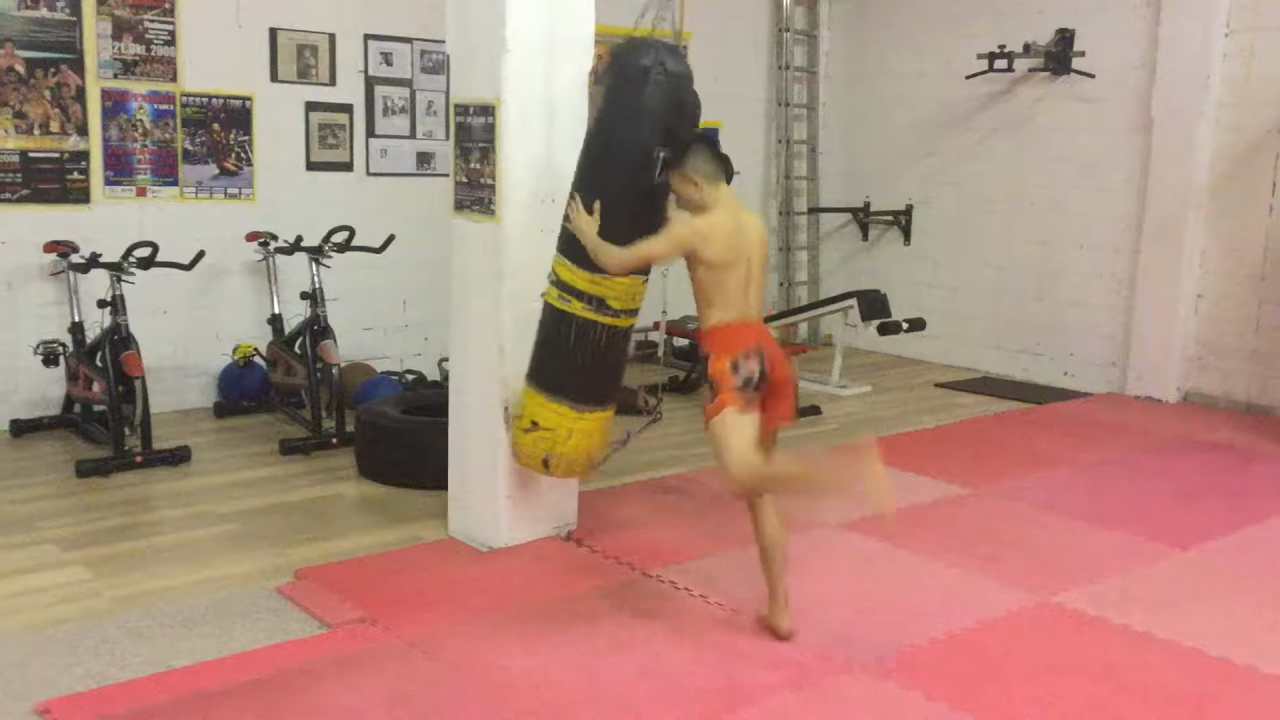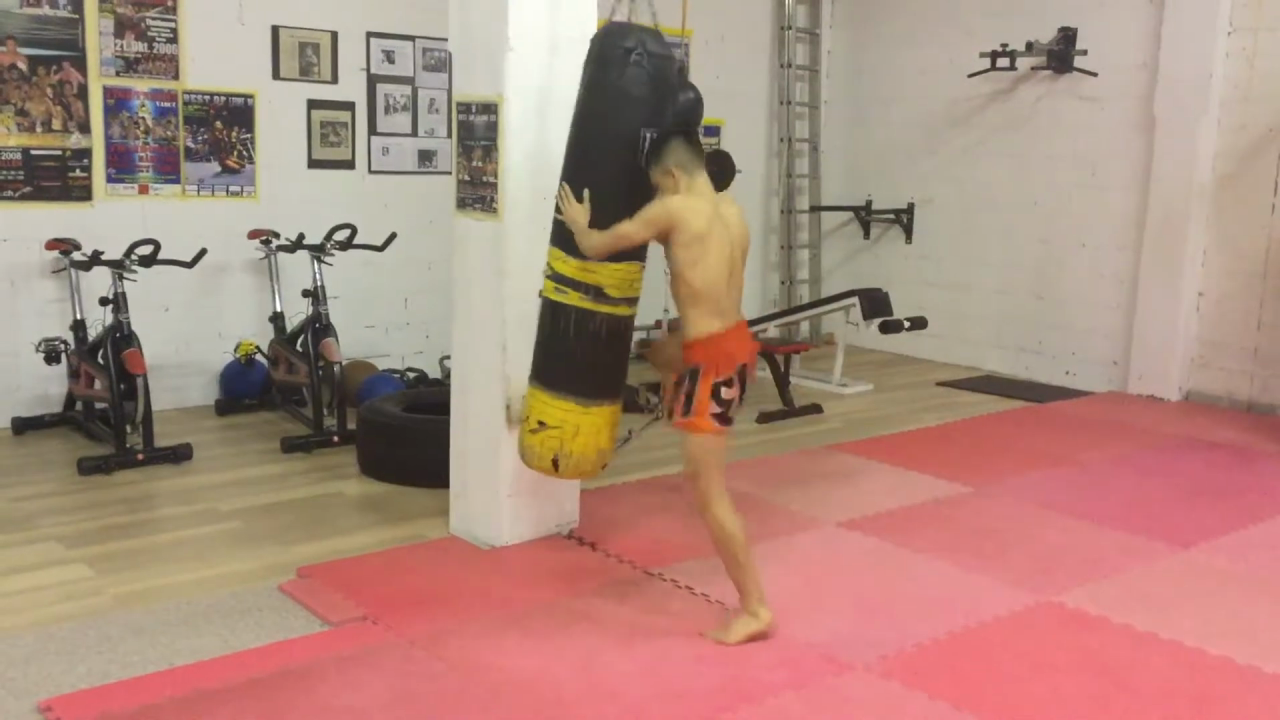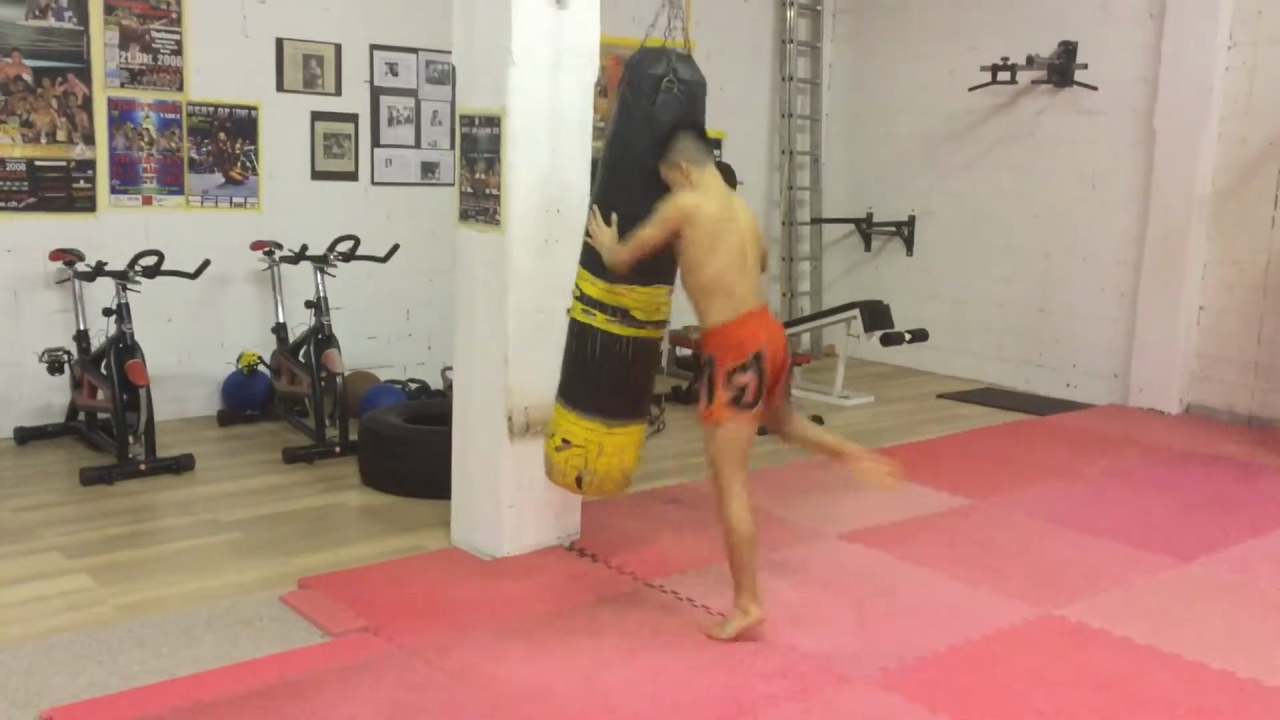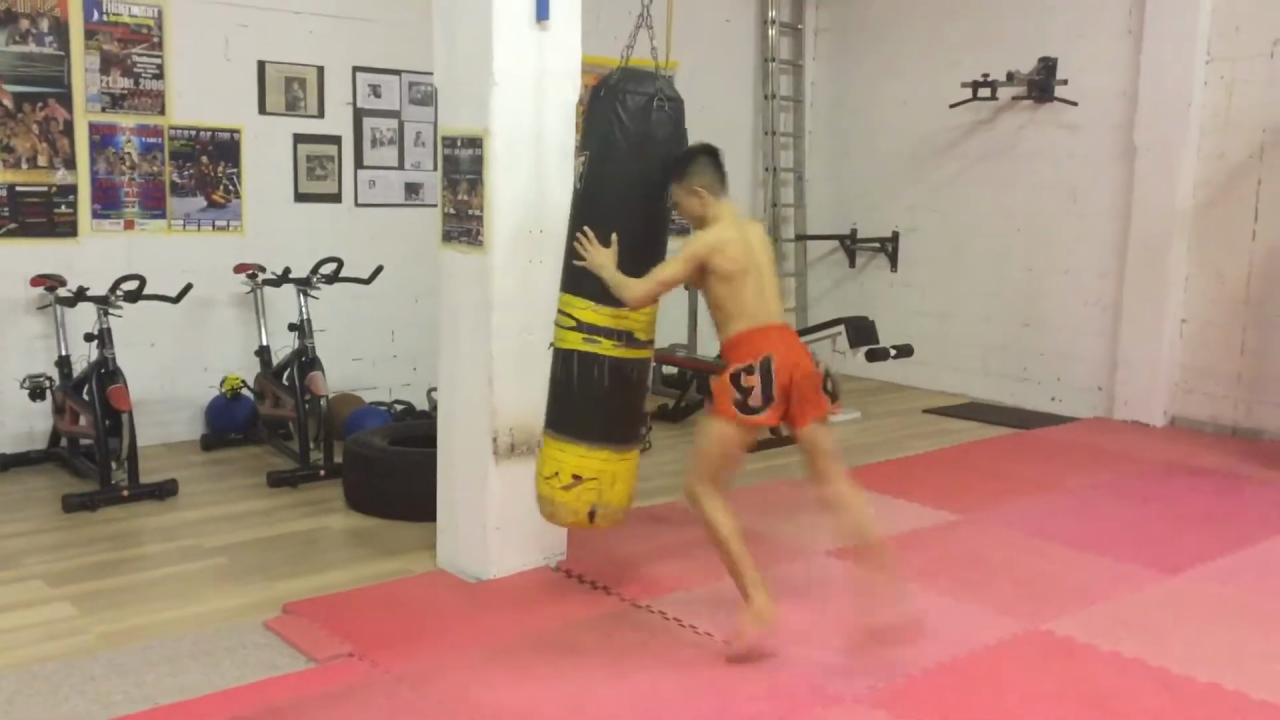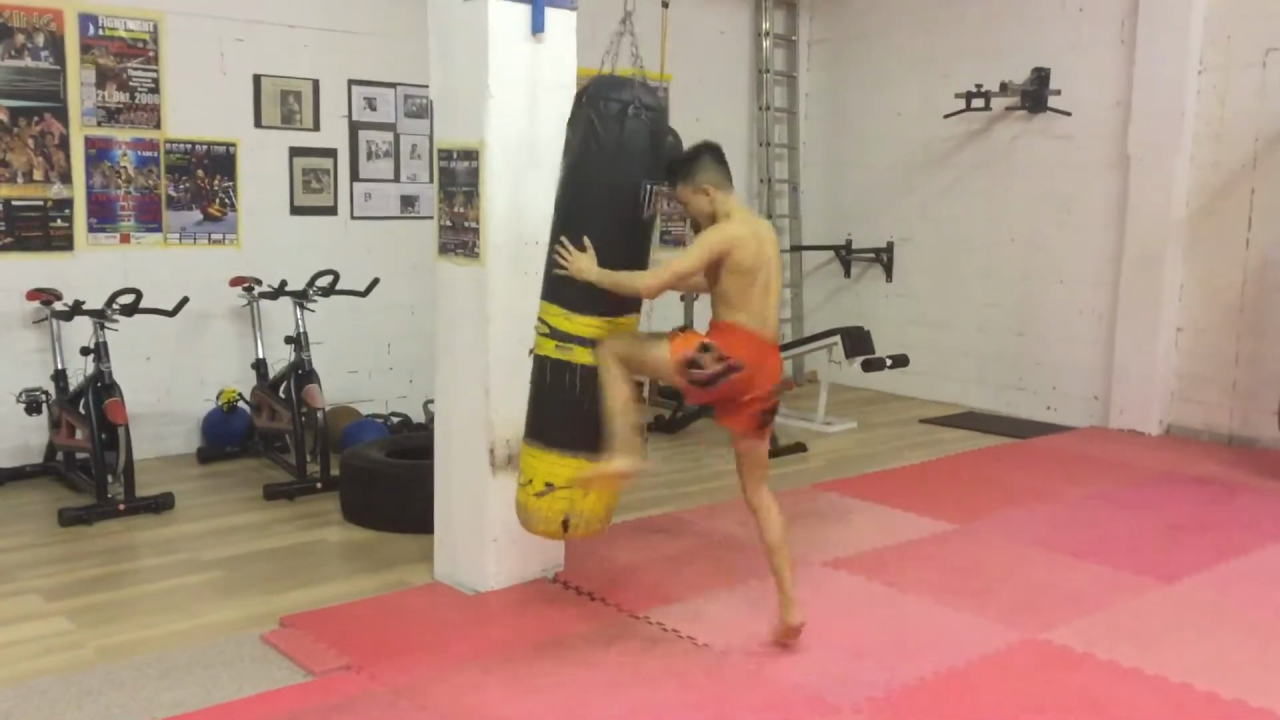
dt=1s
person 1, frame 1
left shoulder: (695, 228)
right shoulder: (754, 226)
left elbow: (614, 263)
left wrist: (587, 234)
left hip: (733, 356)
right hip: (767, 354)
left knee: (742, 474)
right knee: (758, 490)
left ankle: (852, 465)
right ankle: (780, 610)
person 1, frame 2
left shoulder: (672, 210)
right shoulder: (735, 216)
left elbow: (598, 245)
left wrist: (579, 225)
right wrist: (659, 236)
left hip: (711, 362)
right hip: (732, 345)
left knee: (709, 497)
right knee: (660, 351)
left ankle: (755, 610)
person 1, frame 3
left shoulder: (682, 208)
right shoulder: (744, 211)
left elbow: (619, 261)
left wrist: (603, 239)
left hip: (733, 350)
right hip: (763, 332)
left knee: (728, 483)
right knee: (775, 420)
left ankle: (746, 606)
right ankle: (853, 454)
person 1, frame 4
left shoulder: (710, 240)
right shoulder: (755, 232)
left elbow: (638, 296)
left wrist: (605, 267)
left hip: (757, 367)
right hip: (793, 356)
left knee: (702, 489)
right knee: (832, 481)
left ankle: (758, 607)
right ankle: (883, 578)
person 1, frame 5
left shoulder: (724, 236)
right shoulder: (764, 230)
left elbow: (649, 287)
left wrist: (589, 271)
right wrist: (680, 275)
left hip: (726, 355)
right hip: (765, 367)
left knee: (610, 349)
right knee: (758, 492)
left ankle: (622, 452)
right ankle: (790, 610)
